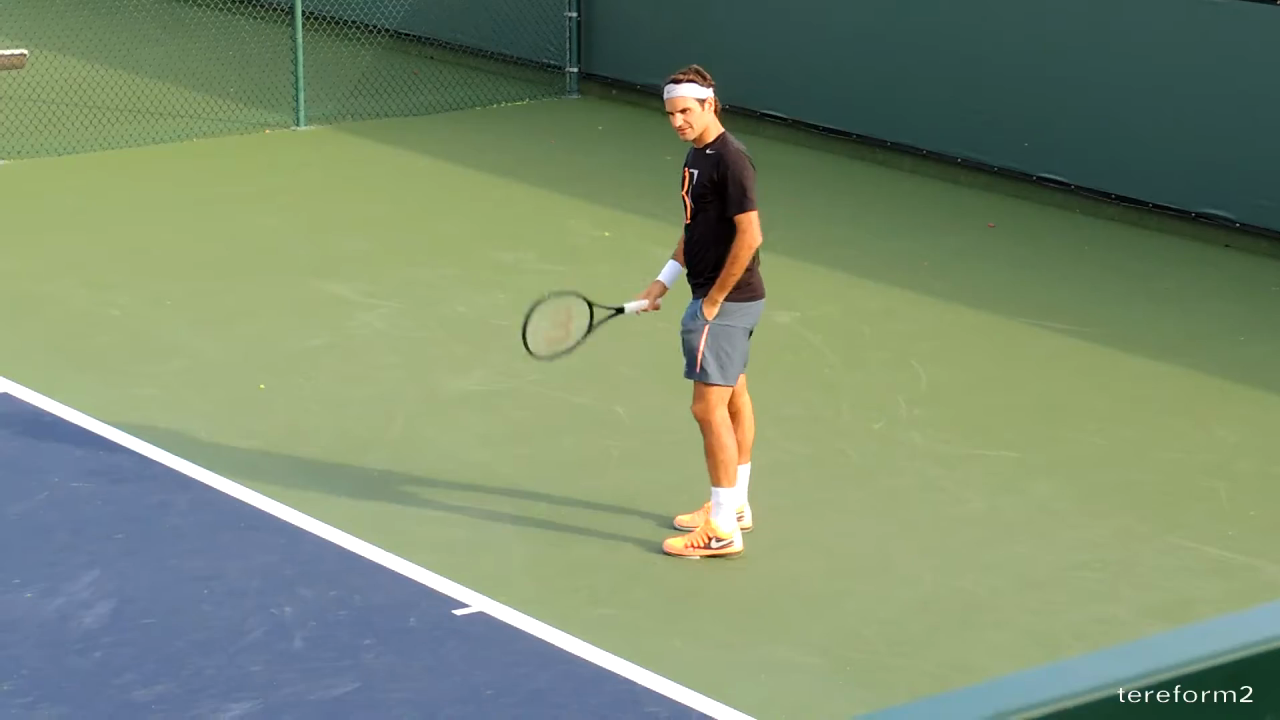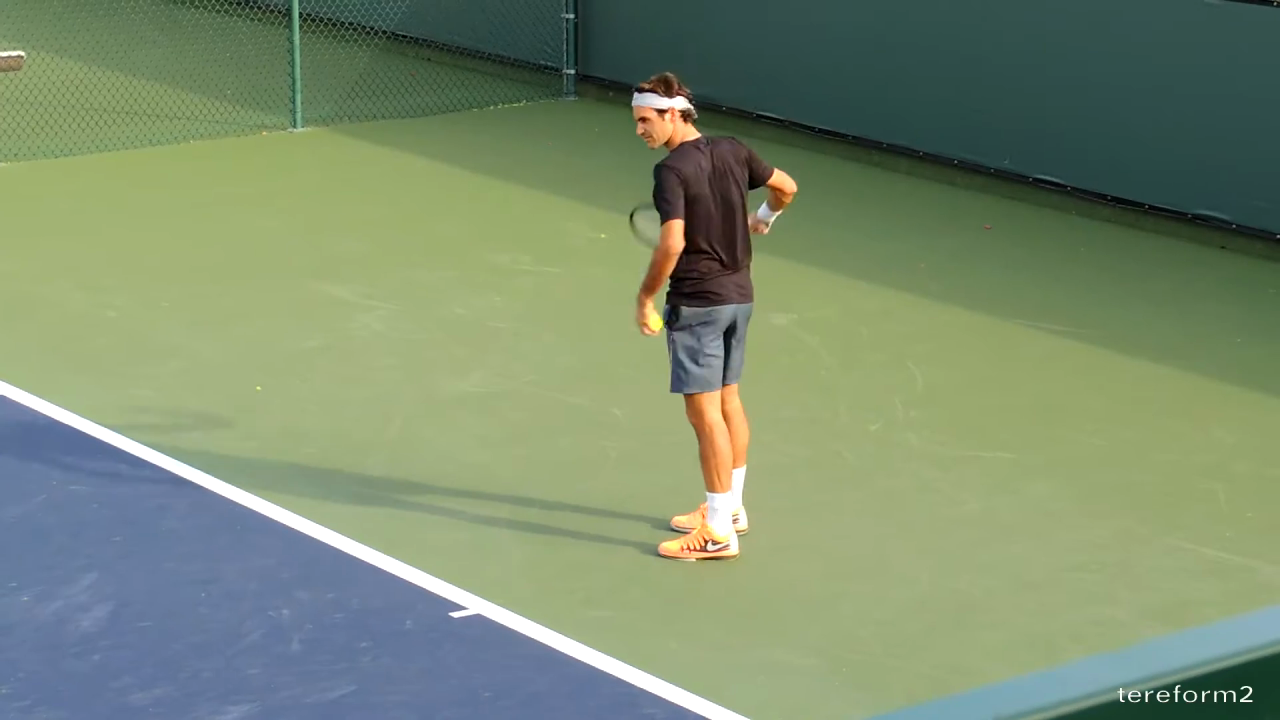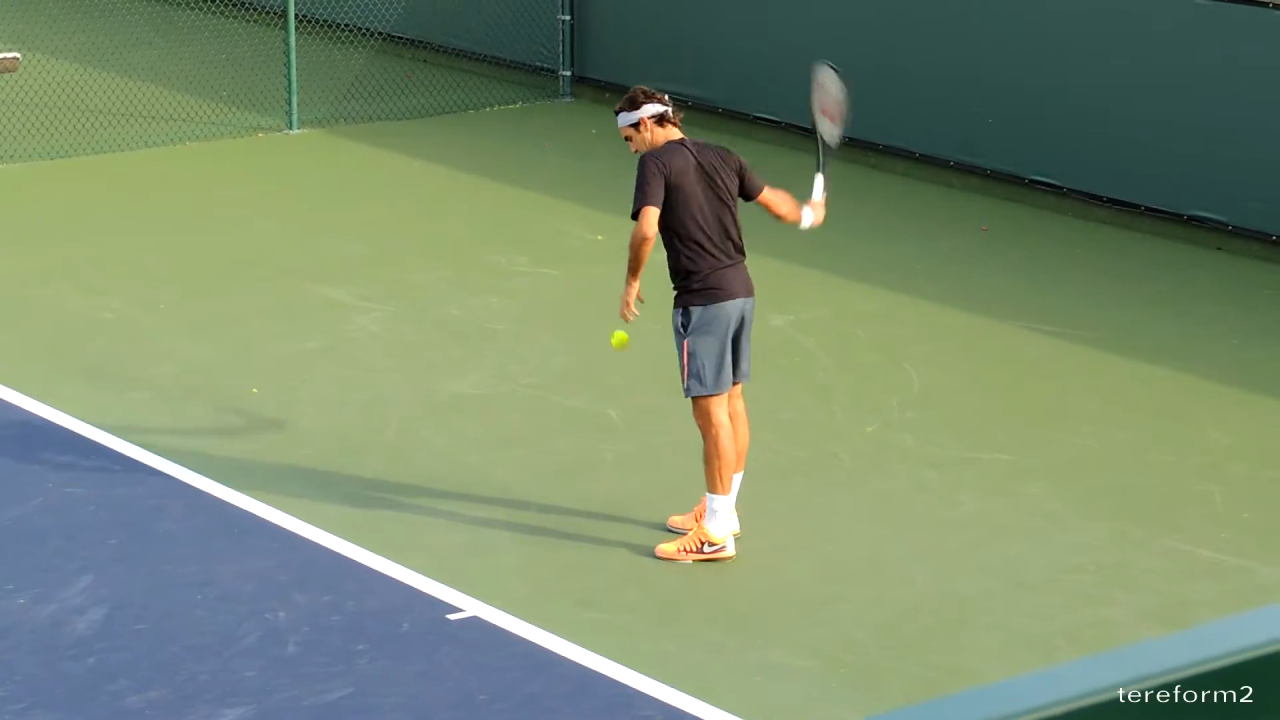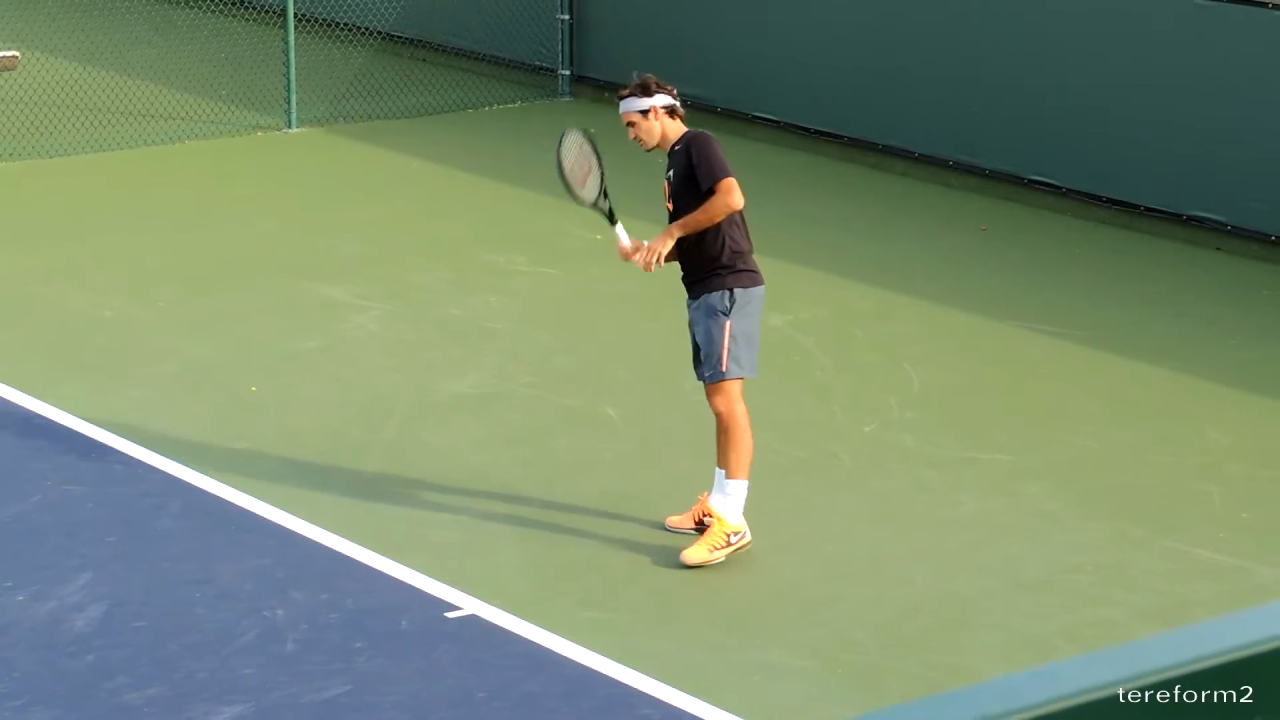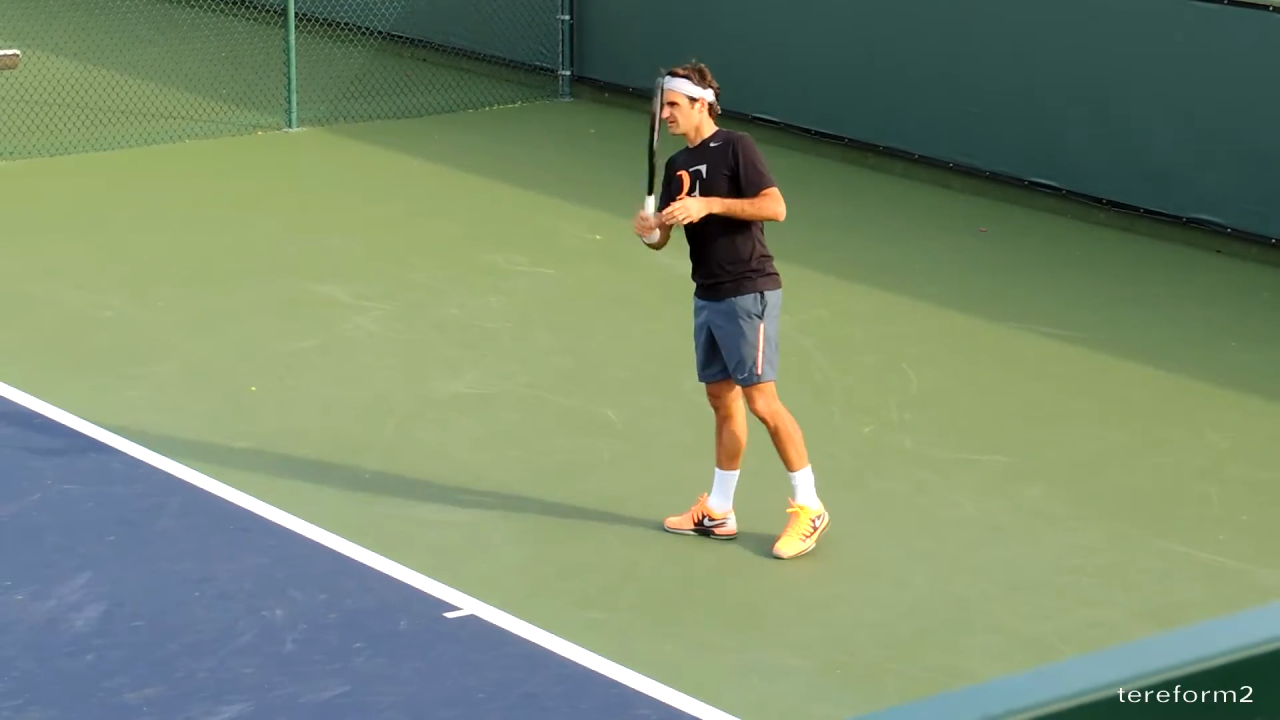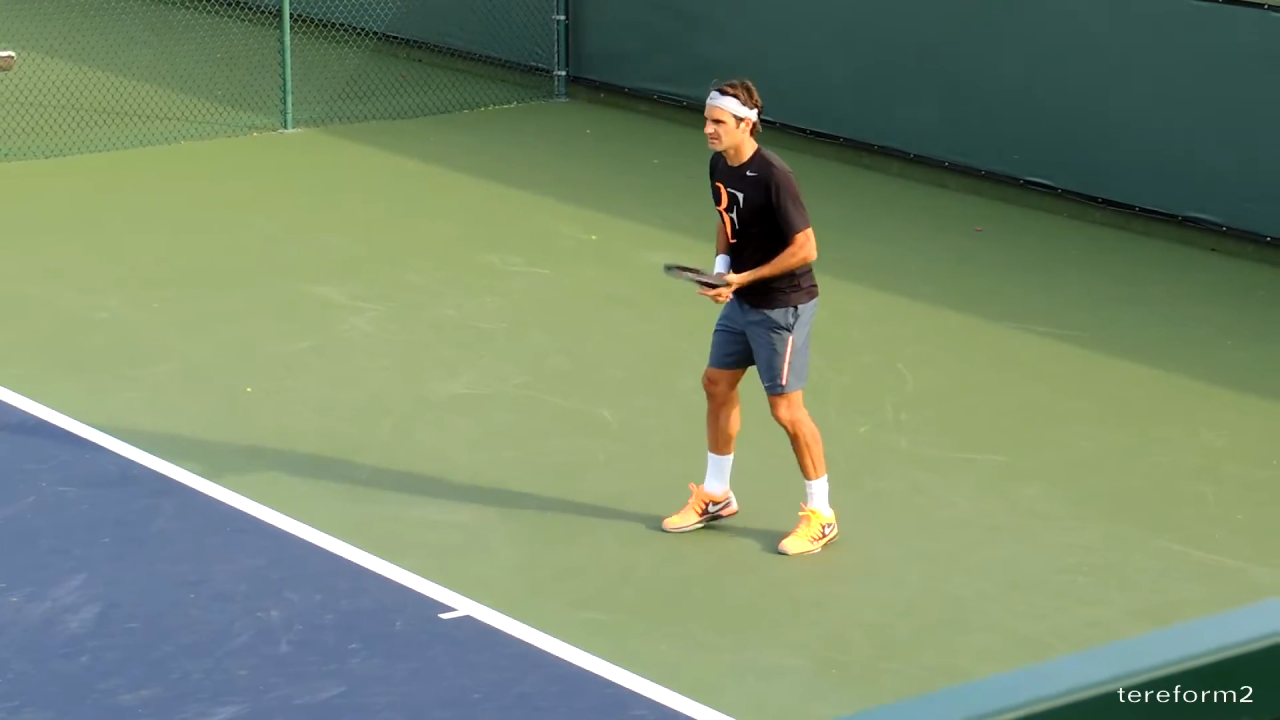
dt=0.4s
person 1, frame 1
left shoulder: (732, 157)
right shoulder: (696, 155)
left elbow: (749, 235)
left wrist: (714, 298)
right wrist: (665, 279)
left hip: (727, 301)
right hip: (715, 297)
left knee: (709, 408)
right knee: (734, 400)
left ankle: (721, 528)
right ankle: (735, 507)
person 1, frame 2
left shoulder: (671, 170)
right shoulder: (733, 149)
left elbow: (671, 244)
right elbow: (787, 187)
left wrist: (645, 298)
right wrist: (763, 216)
left hip: (697, 304)
right hip: (739, 295)
left knee: (704, 413)
right knee: (727, 401)
left ankle: (719, 531)
right ankle: (730, 507)
person 1, frame 3
left shoulder: (655, 162)
right shoulder: (721, 158)
left elbow: (646, 228)
right elbow: (772, 200)
left wrist: (632, 282)
right wrist: (807, 214)
left hip: (703, 300)
right hip: (740, 291)
left knee: (710, 413)
right knee: (730, 403)
left ankle: (715, 533)
right ankle: (721, 511)
person 1, frame 4
left shoulder: (699, 143)
right shoulder: (677, 164)
left elbow: (732, 198)
right elbow: (689, 244)
left wrist: (671, 232)
right wrist: (646, 250)
left hip: (729, 289)
right hip: (709, 291)
left knee: (725, 401)
right knee: (726, 400)
left ankle: (730, 522)
right ankle: (719, 506)
person 1, frame 5
left shoulder: (737, 147)
right shoulder: (676, 165)
left elbow: (775, 207)
right elbow: (662, 238)
left wrist: (709, 204)
right wrist: (649, 229)
left hip: (749, 295)
right hip: (707, 298)
left knee: (762, 403)
right knee: (722, 401)
left ankle: (809, 507)
right ankle: (717, 510)
person 1, frame 6
left shoulder: (774, 175)
right shoulder: (719, 165)
left elbow: (805, 249)
left wrist: (744, 278)
right wrist: (721, 265)
left hip: (783, 305)
right hip: (743, 301)
left knee: (786, 409)
right knee: (717, 386)
left ankle: (820, 514)
right ankle: (715, 495)
